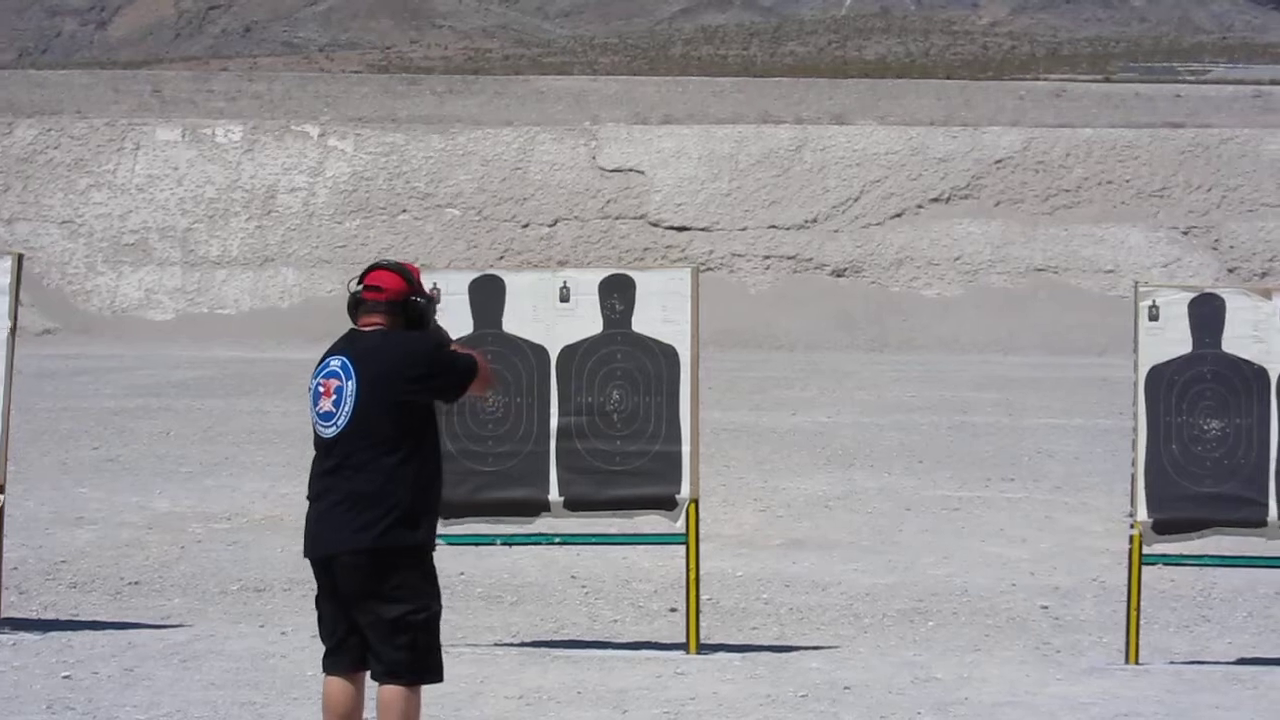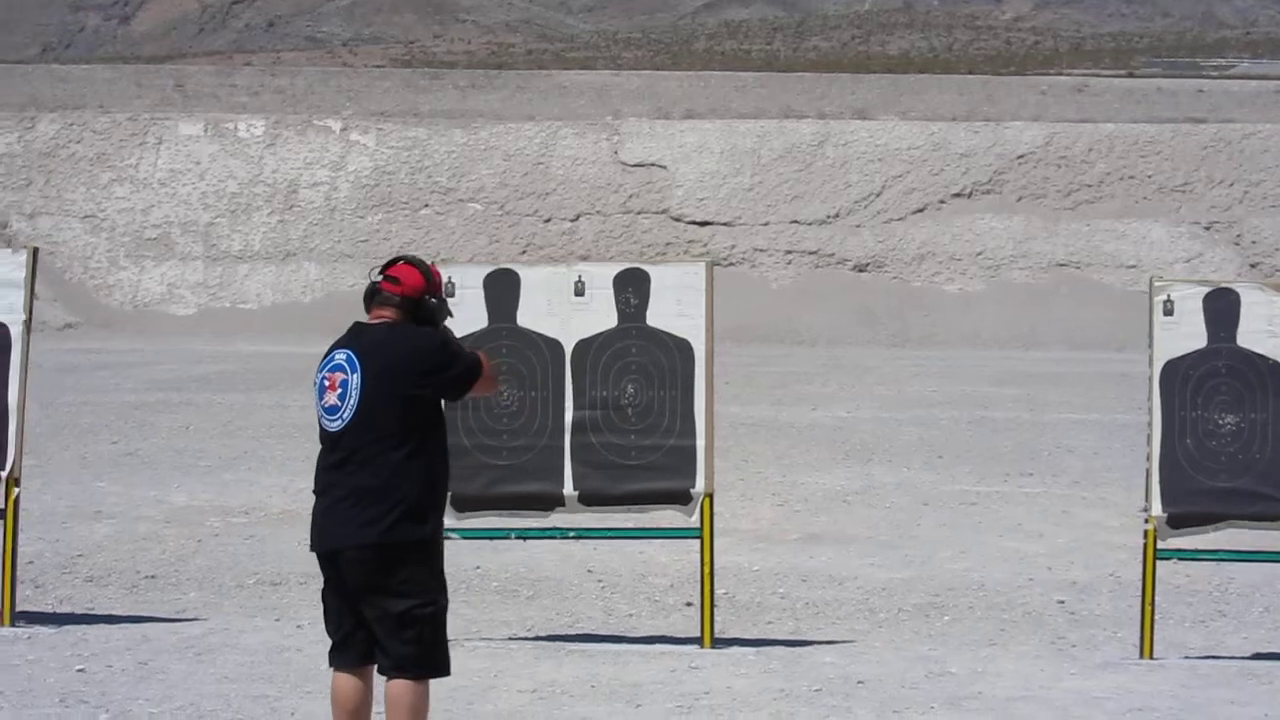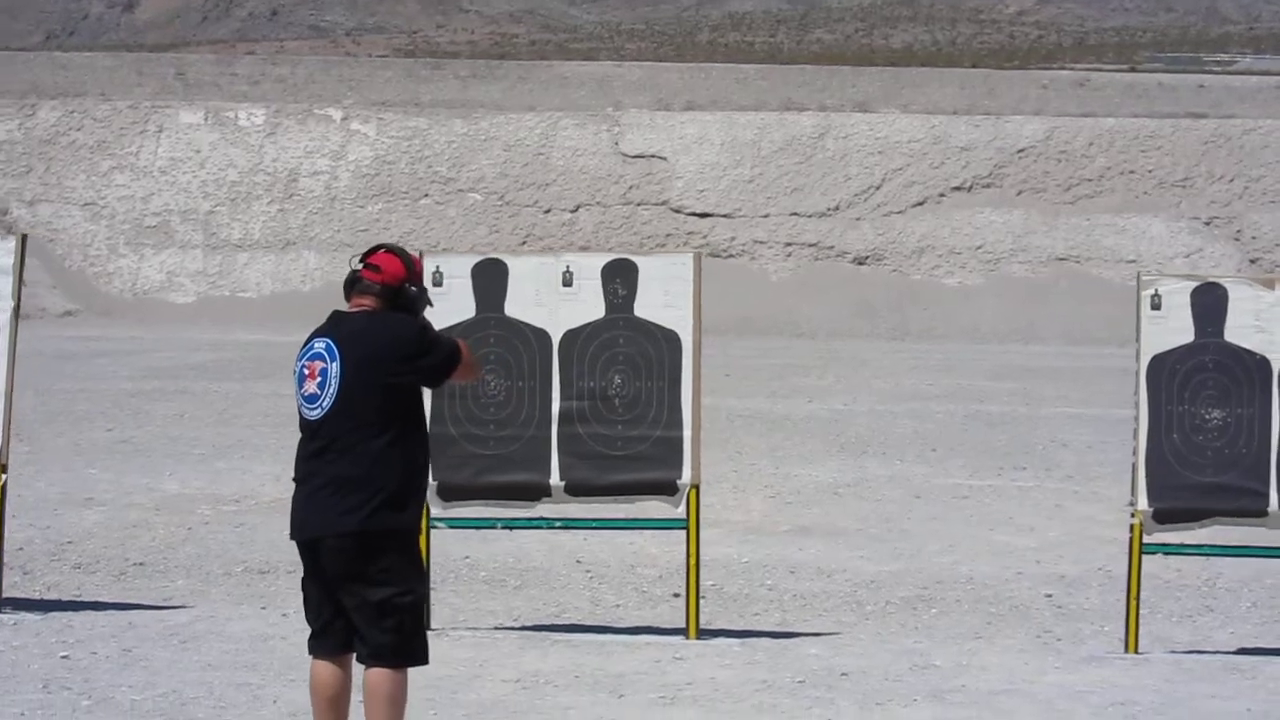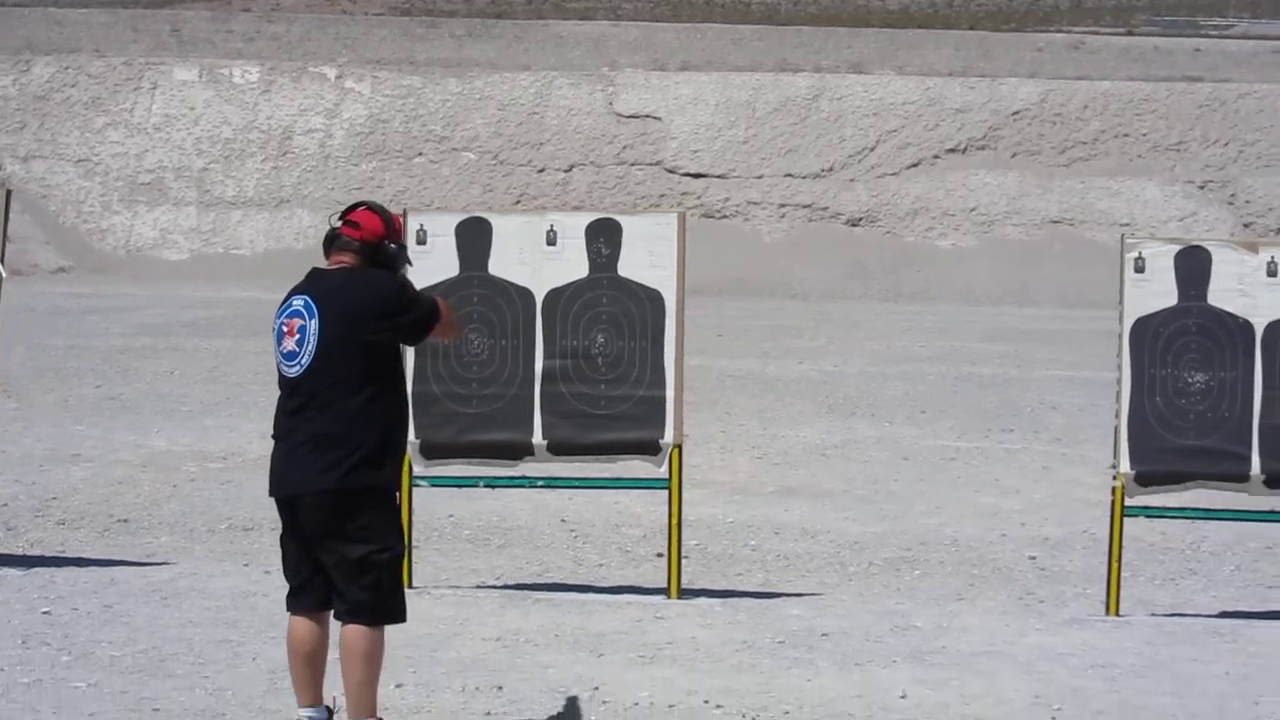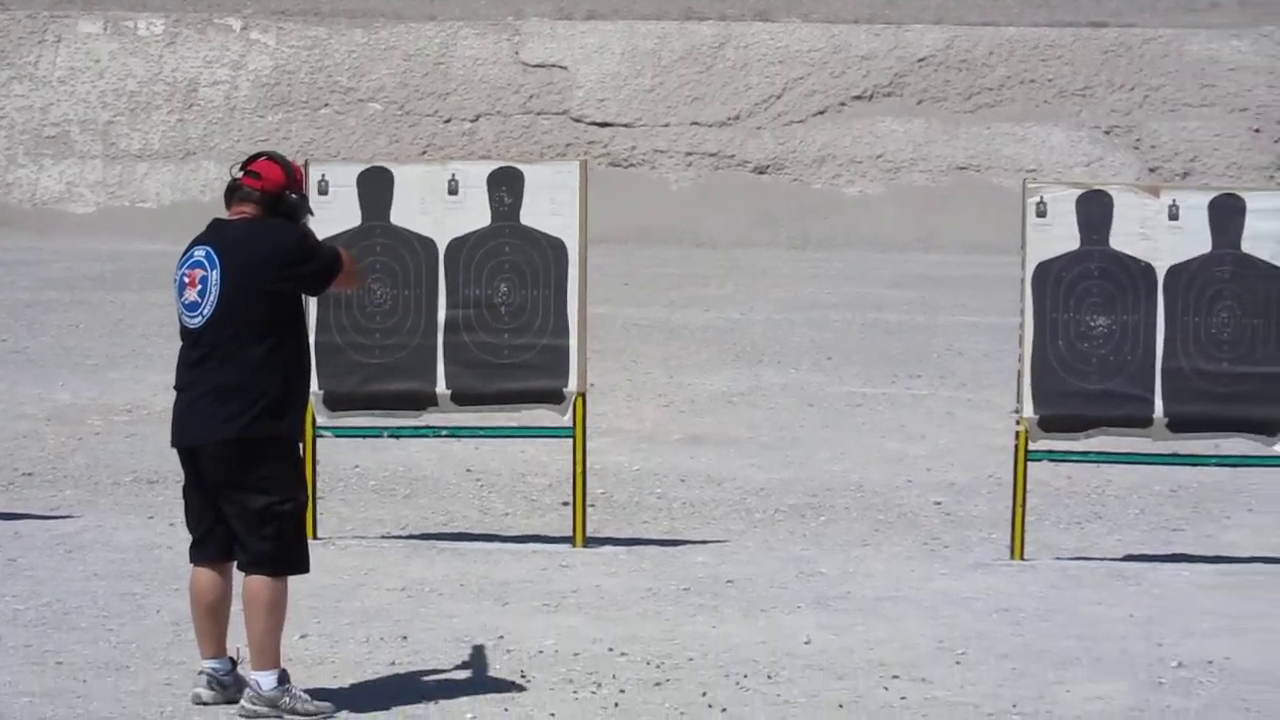
dt=0.3s
person 1, frame 1
left shoulder: (331, 359)
right shoulder: (412, 351)
right elbow: (481, 379)
right wrist: (441, 341)
left hip: (328, 539)
right hip: (387, 544)
left knee: (342, 665)
right knee: (400, 670)
person 1, frame 2
left shoulder: (337, 351)
right shoulder: (418, 346)
right elbow: (486, 379)
right wrist: (445, 340)
left hip: (334, 534)
right hip: (393, 537)
left knee: (350, 658)
right knee: (408, 664)
person 1, frame 3
left shoulder: (317, 340)
right shoulder: (397, 334)
right elbow: (466, 367)
right wrist: (424, 330)
left hip: (314, 522)
right hip: (373, 526)
left knee: (329, 647)
right knee: (387, 653)
person 1, frame 4
left shoulder: (296, 296)
right shoulder: (377, 291)
right elbow: (447, 326)
right wrist: (405, 290)
left hip: (293, 476)
right hip: (352, 480)
left knee: (307, 600)
right knee: (363, 608)
person 1, frame 5
left shoulder: (197, 248)
right shoulder: (278, 241)
right elbow: (348, 275)
right wrist: (305, 238)
left hip: (196, 427)
right hip: (254, 431)
left knee: (210, 553)
right knee: (266, 557)
left ankle: (214, 672)
